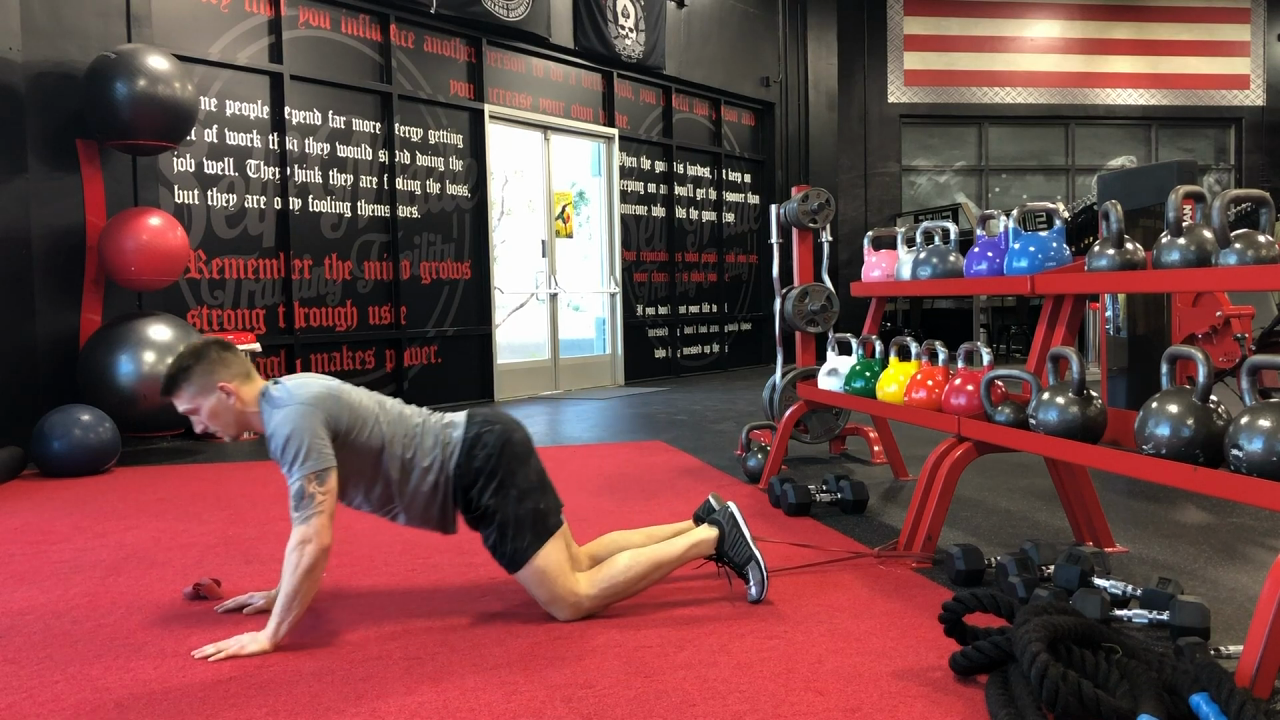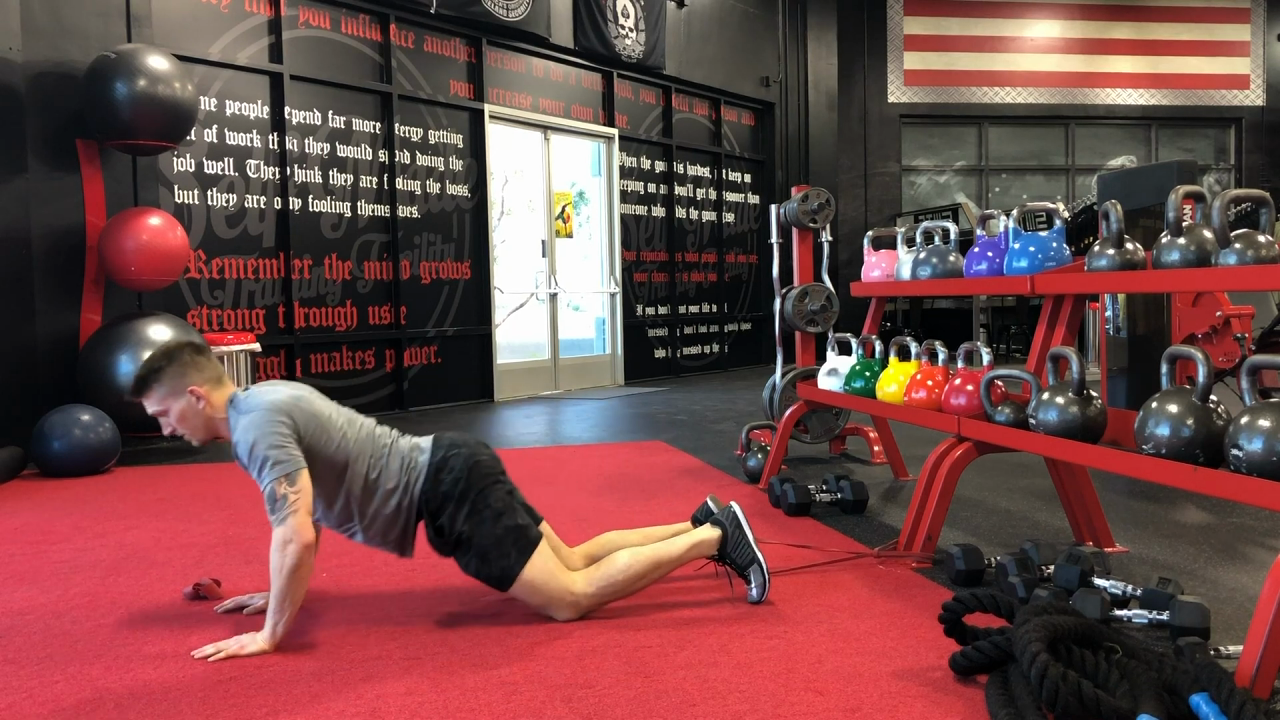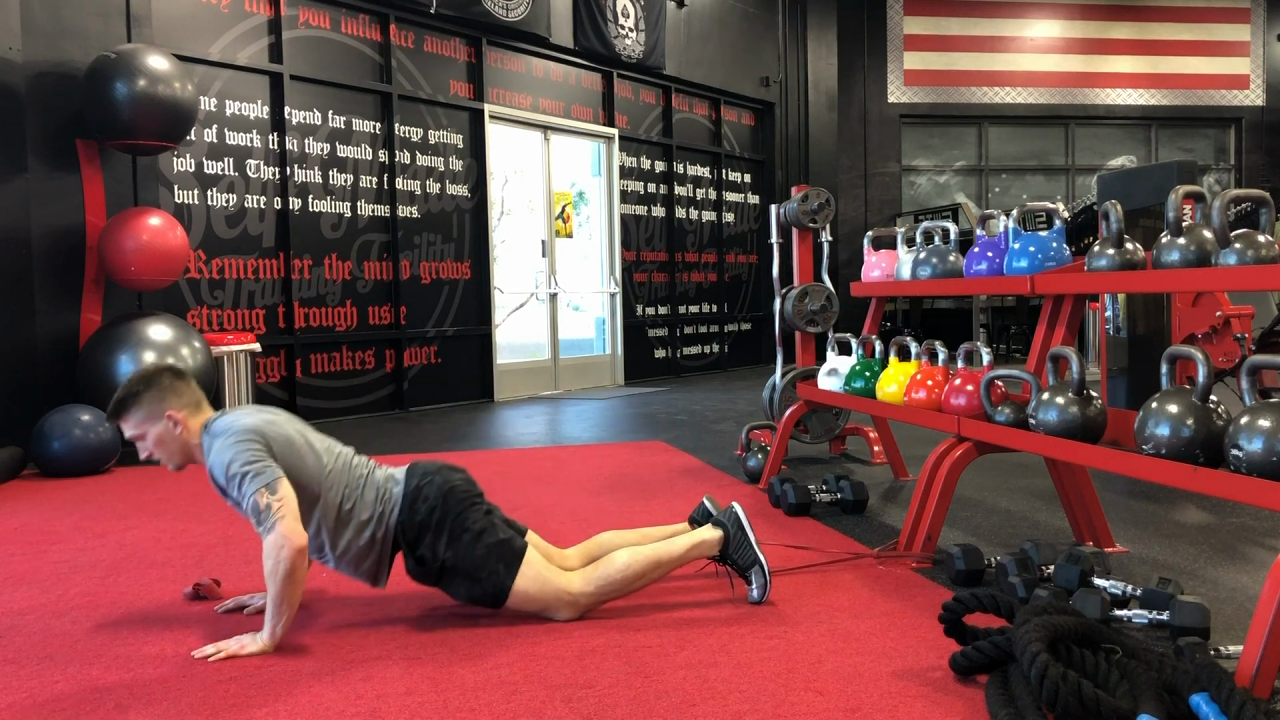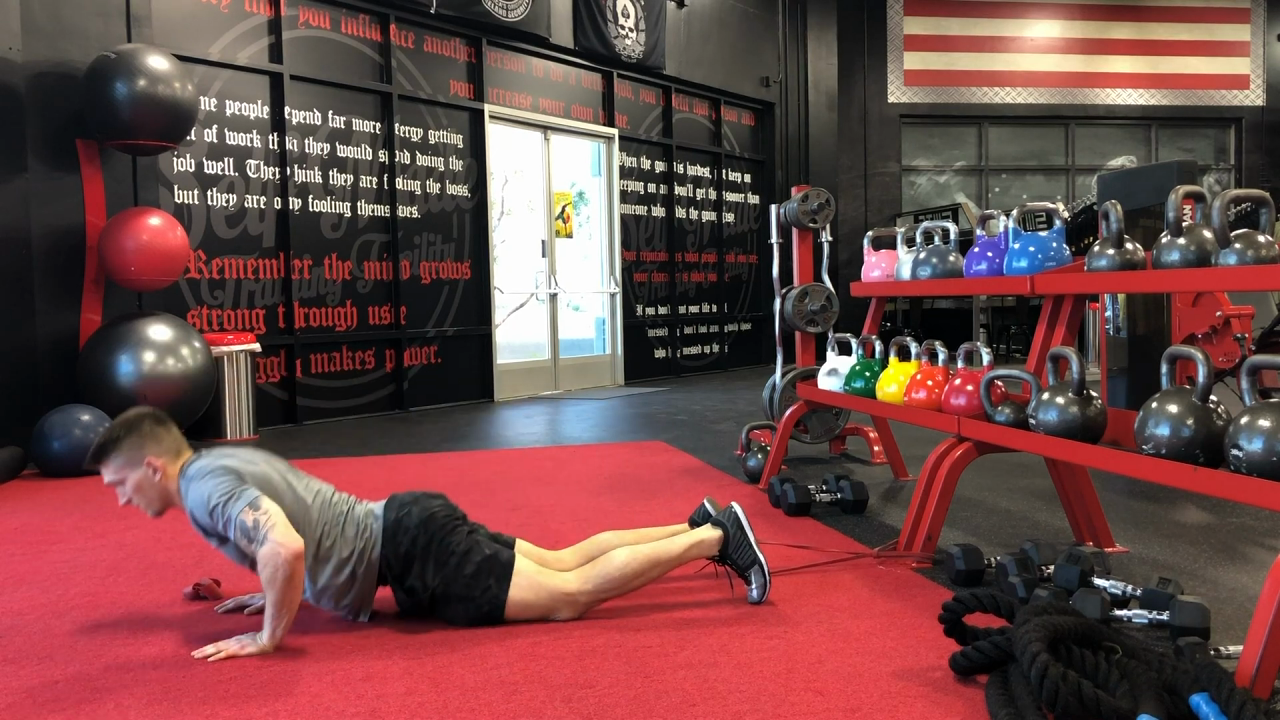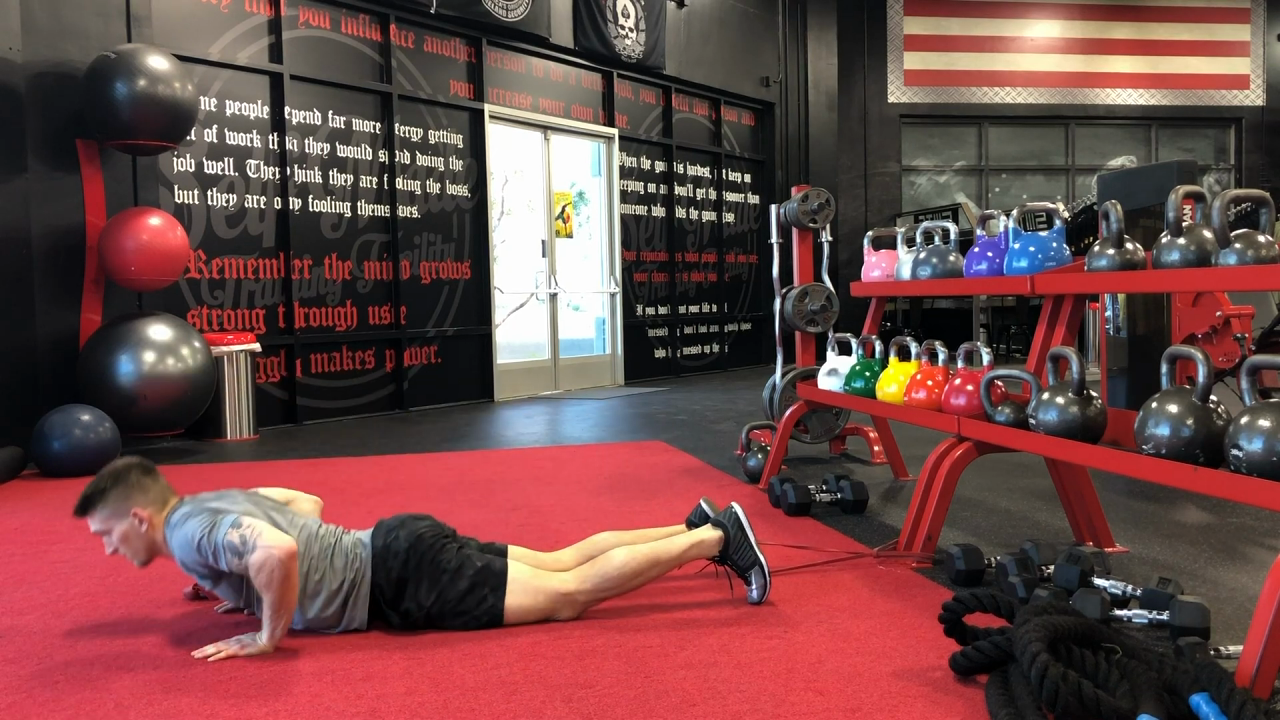
dt=0.2s
person 1, frame 1
left shoulder: (291, 417)
right shoulder: (290, 397)
left elbow: (313, 541)
right elbow: (310, 518)
left wrist: (270, 635)
right wrist: (279, 594)
left hip: (483, 462)
right hip: (484, 448)
left knee: (570, 600)
right knee: (575, 564)
left ankle: (711, 539)
right ankle: (703, 525)
person 1, frame 2
left shoulder: (255, 424)
right shoulder: (265, 401)
left elbow: (297, 539)
right elbow: (307, 512)
left wrist: (271, 635)
right wrist: (277, 592)
left hip: (450, 488)
right hip: (451, 470)
left knee: (570, 599)
right knee: (573, 563)
left ankle: (712, 539)
right ankle: (702, 525)
person 1, frame 3
left shoulder: (228, 447)
right shoulder: (245, 422)
left elbow: (290, 543)
left wrist: (270, 636)
right wrist: (277, 593)
left hip: (427, 519)
right hip: (425, 495)
left knee: (572, 597)
right knee: (570, 562)
left ankle: (713, 539)
right ankle: (699, 525)
person 1, frame 4
left shoulder: (203, 486)
right shoulder: (226, 459)
left elbow: (286, 551)
left wrist: (269, 635)
right wrist: (273, 594)
left hip: (411, 552)
right hip: (409, 525)
left knee: (572, 595)
right knee: (567, 562)
left ankle: (712, 540)
right ankle: (700, 525)
person 1, frame 5
left shoulder: (188, 531)
right shoulder: (213, 501)
left elbow: (279, 553)
left wrist: (268, 635)
right wrist: (264, 598)
left hip: (402, 575)
right hip: (400, 547)
left knee: (570, 594)
right knee: (563, 562)
left ankle: (713, 539)
right ankle: (697, 526)
